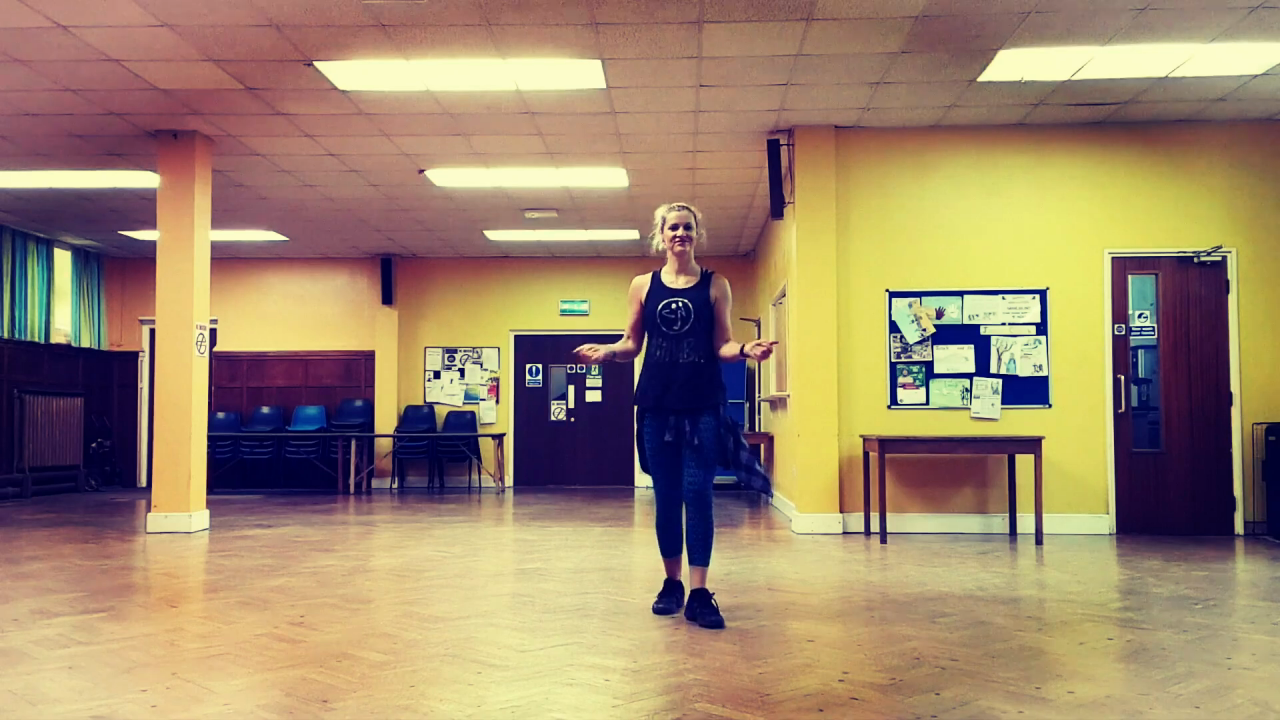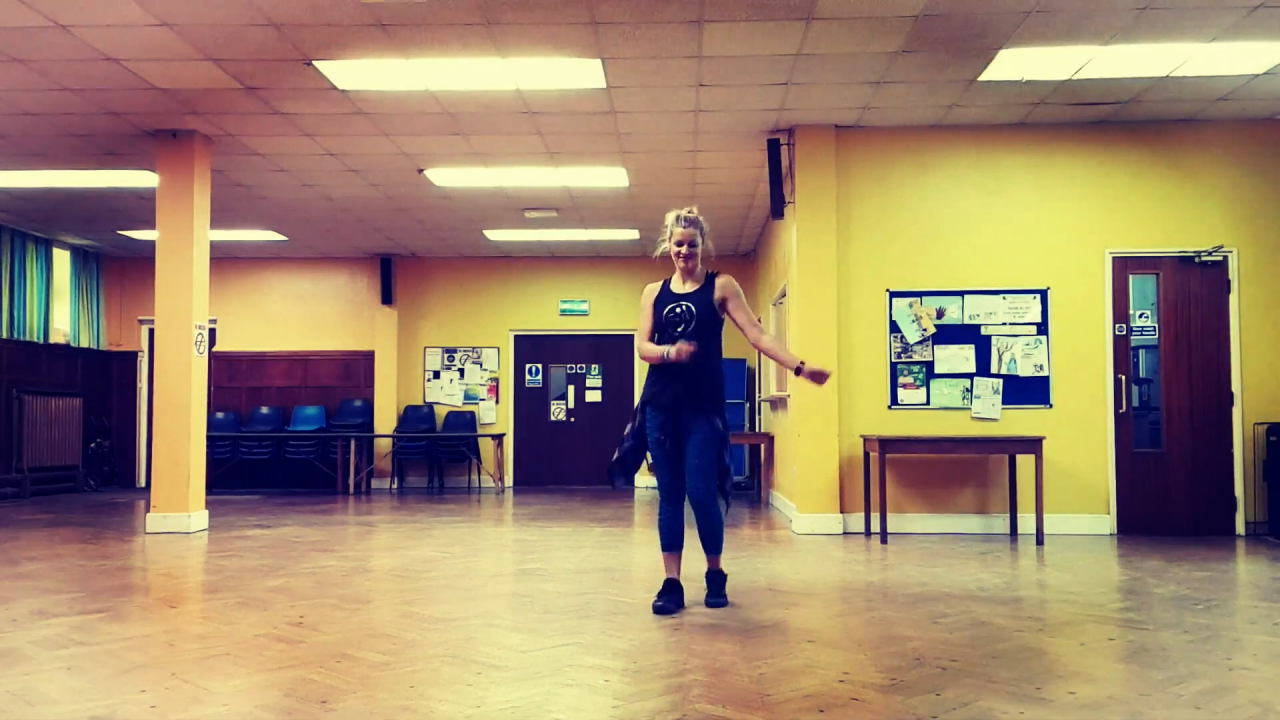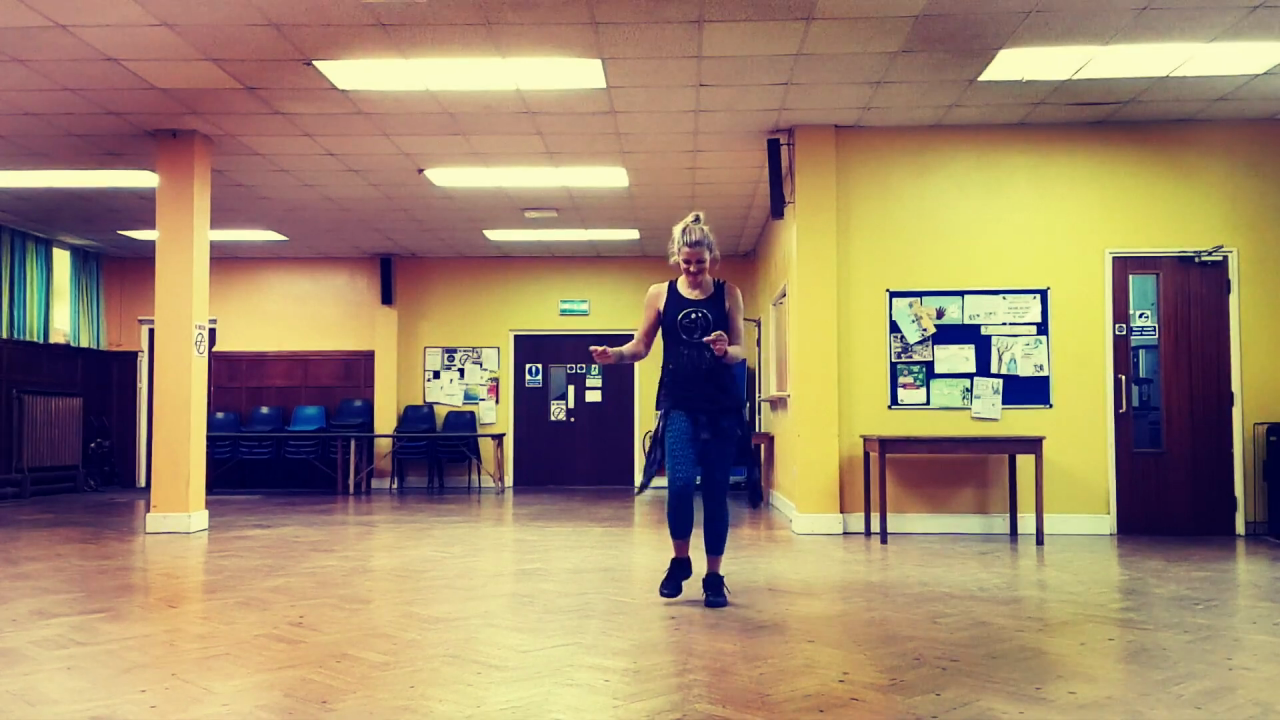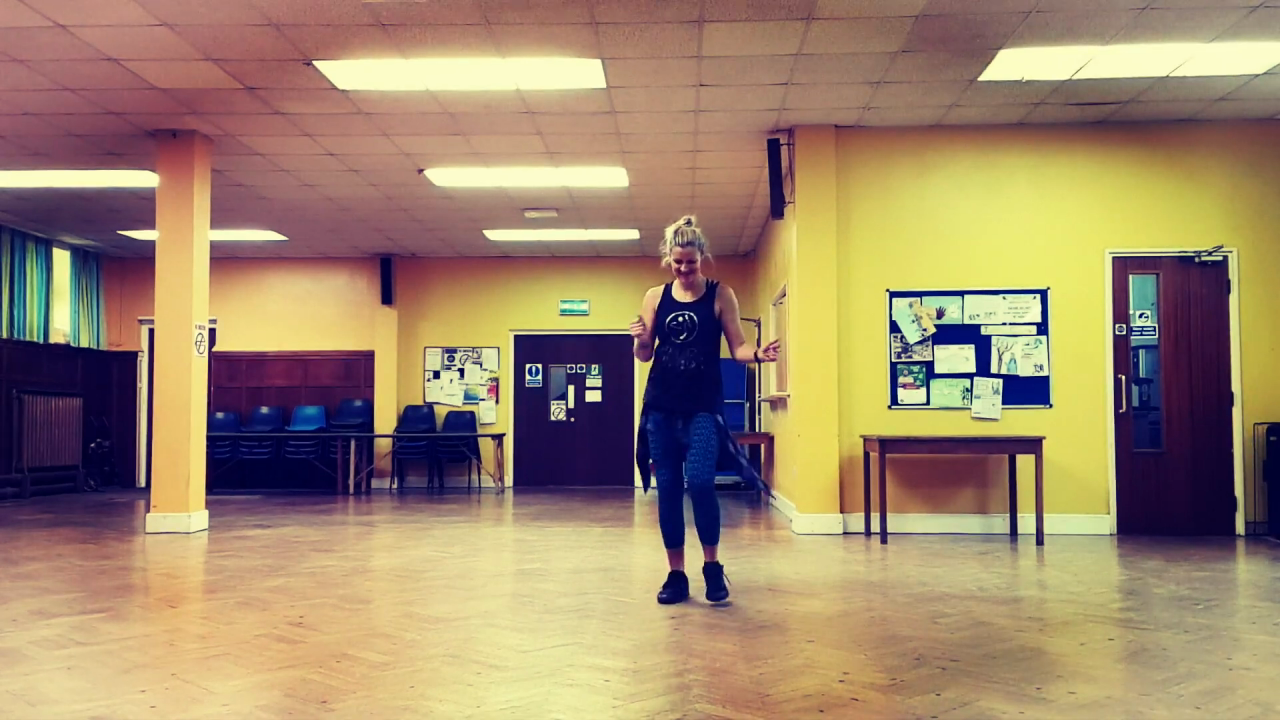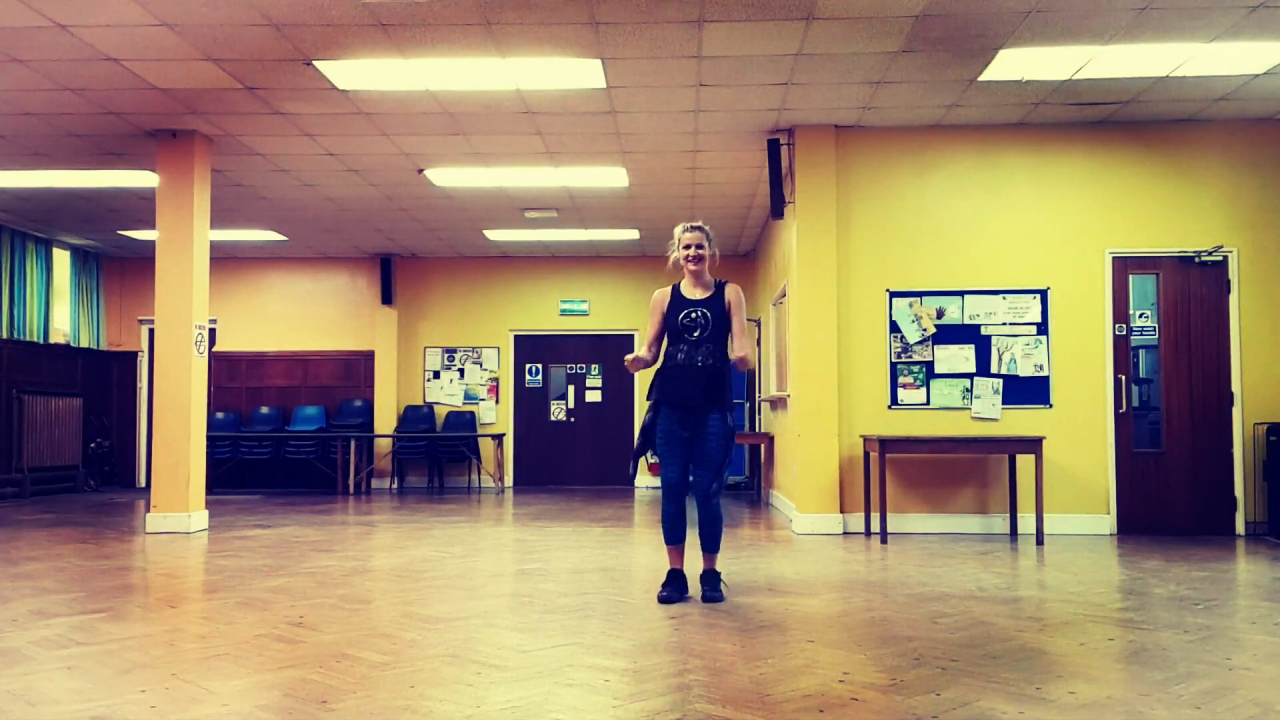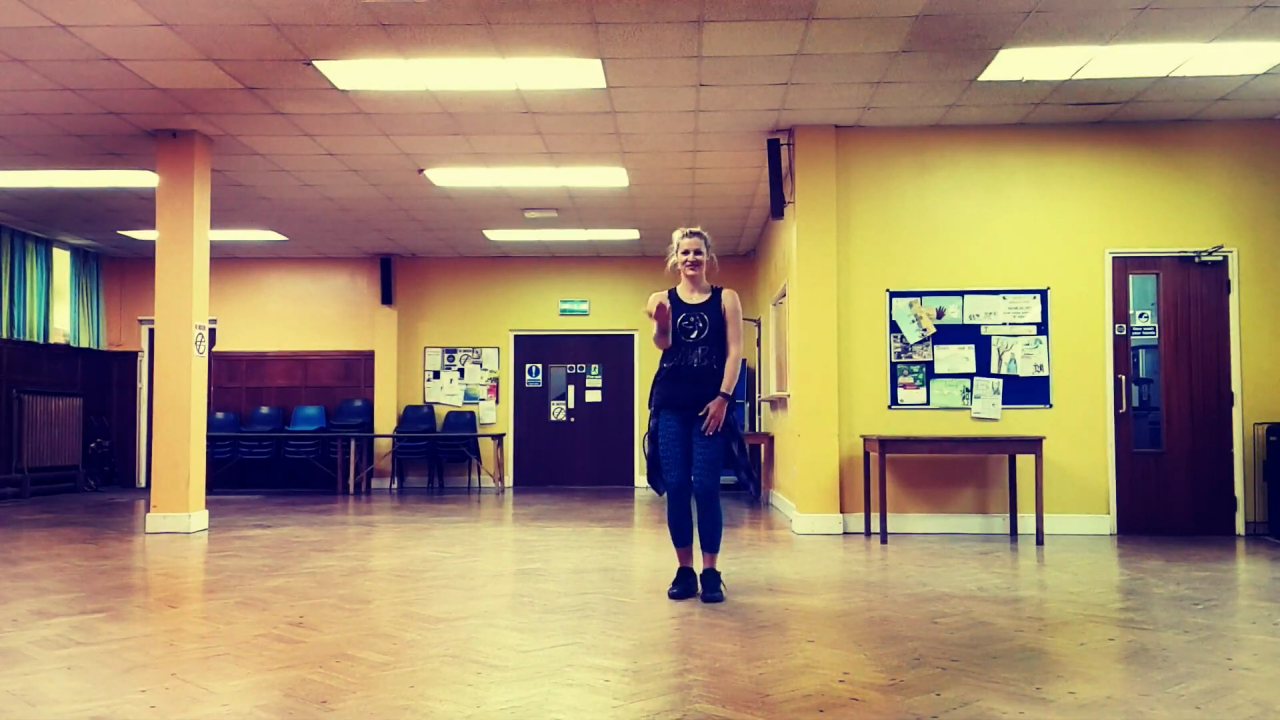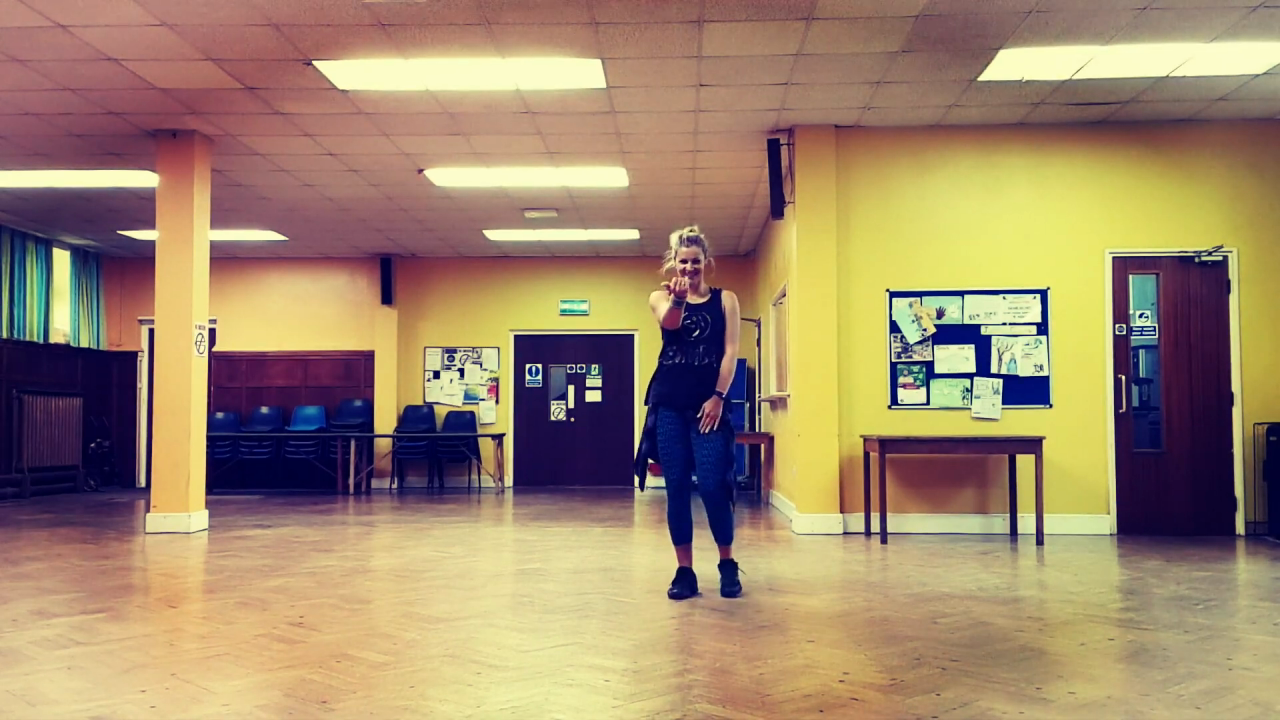
dt=0.4s
person 1, frame 1
left shoulder: (716, 284)
right shoulder: (643, 285)
left elbow: (722, 346)
right elbow: (632, 345)
left wrist: (748, 350)
right wrist: (604, 353)
left hip: (703, 403)
right hip: (656, 402)
left knee: (698, 495)
right knee: (666, 497)
left ankle: (699, 594)
right ankle: (672, 583)
person 1, frame 2
left shoulder: (722, 286)
right shoulder: (654, 291)
left elbow: (756, 335)
right elbow: (642, 348)
left wrist: (798, 366)
right wrist: (668, 352)
left hip: (704, 404)
right hip: (659, 403)
left knee: (701, 493)
right knee: (669, 493)
left ankle: (715, 572)
right ankle: (671, 583)
person 1, frame 3
left shoulder: (729, 294)
right shoulder: (660, 294)
left elbow: (739, 351)
right elbow: (640, 346)
left wrist: (726, 350)
right wrist: (615, 355)
left hip: (723, 405)
right hip: (679, 404)
left knee: (716, 491)
right knee: (681, 483)
left ankle: (714, 577)
right ankle: (680, 560)
person 1, frame 4
left shoulder: (720, 295)
right shoulder: (655, 297)
left elbow: (737, 346)
right elbow: (645, 354)
left wrist: (759, 354)
right wrist: (639, 340)
left hip: (703, 406)
right hip: (662, 404)
left knee: (701, 484)
right knee: (668, 490)
left ankle: (712, 566)
right ankle: (676, 575)
person 1, frame 5
left shoulder: (730, 293)
right shoulder: (664, 296)
left elbow: (740, 341)
right elbow: (652, 350)
left wrist: (742, 356)
right wrist: (639, 358)
left hip: (713, 402)
right hip: (671, 400)
left knee: (708, 489)
right knee: (673, 486)
left ankle: (710, 574)
right ankle: (675, 574)
person 1, frame 6
left shoulder: (727, 298)
right shoulder: (661, 299)
left elbow: (735, 351)
right elbow: (663, 344)
left wrist: (724, 396)
right wrist: (662, 323)
left hip: (711, 401)
right hip: (670, 402)
left knee: (706, 489)
right knee: (676, 488)
left ankle: (710, 573)
right ankle: (684, 570)
person 1, frame 7
left shoulder: (725, 299)
right shoulder: (661, 297)
left elbow: (731, 351)
right elbow: (670, 322)
left wrist: (718, 397)
right wrist: (679, 299)
left hip: (709, 401)
right hip: (669, 401)
left knee: (713, 485)
right knee: (677, 487)
left ankle: (727, 563)
right ankle: (684, 570)
